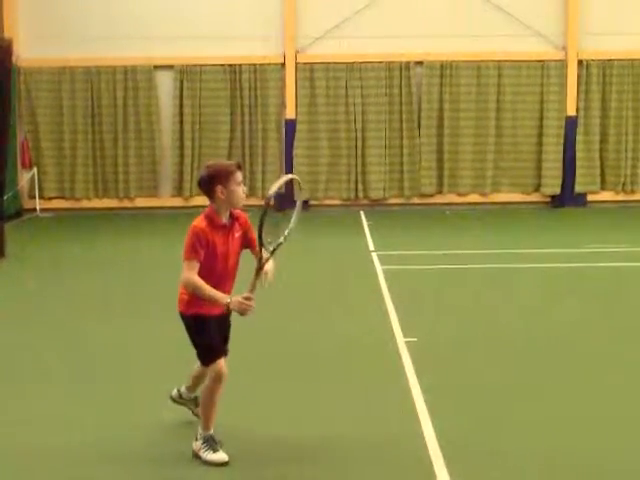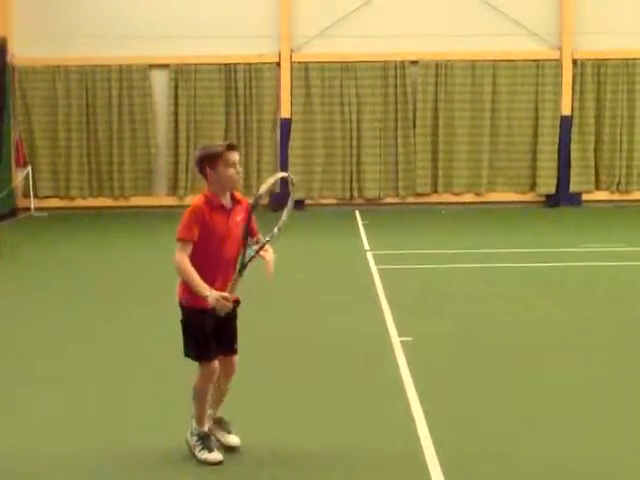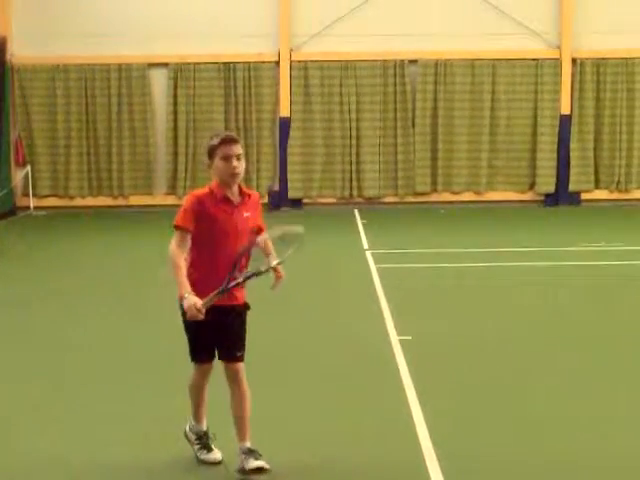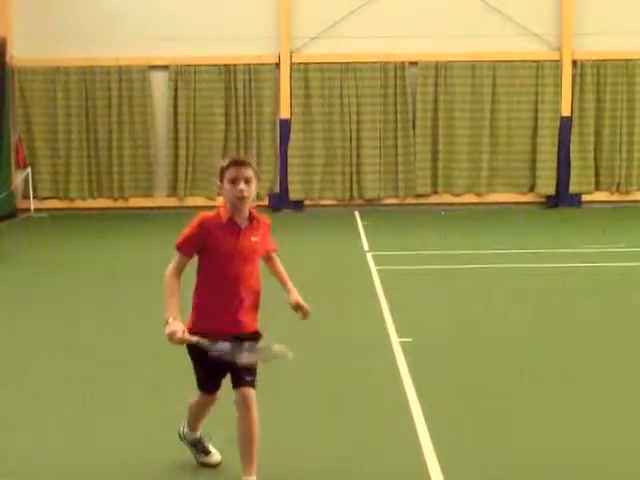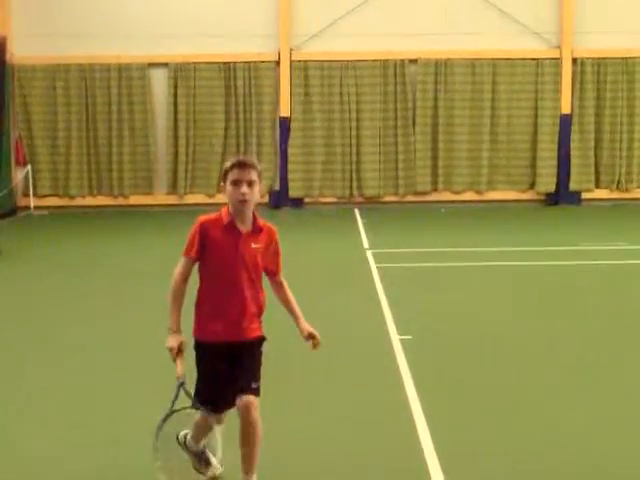
dt=0.5s
person 1, frame 1
left shoulder: (240, 220)
right shoulder: (200, 229)
left elbow: (261, 253)
right elbow: (188, 278)
left wrist: (267, 266)
right wrist: (228, 300)
left hip: (221, 305)
right hip: (197, 308)
left knee: (213, 360)
right knee: (218, 369)
left ankle: (186, 393)
right ankle: (204, 438)
person 1, frame 2
left shoulder: (242, 205)
right shoulder: (197, 209)
left elbow: (256, 238)
right elbow: (180, 258)
left wrist: (266, 252)
right wrist: (207, 294)
left hip: (226, 298)
right hip: (197, 302)
left knee: (229, 362)
right knee: (208, 367)
left ankle: (214, 417)
right ankle: (198, 432)
person 1, frame 3
left shoulder: (252, 200)
right shoulder: (198, 201)
left elbow: (259, 232)
right elbow: (176, 249)
left wrist: (272, 259)
right wrist: (186, 294)
left hip: (234, 300)
right hip: (200, 302)
left knee: (236, 371)
right knee: (203, 368)
left ankle: (246, 449)
right ankle: (197, 429)
person 1, frame 4
left shoulder: (262, 225)
right shoulder: (205, 225)
left elbow: (270, 257)
right elbow: (174, 270)
left wrist: (291, 291)
right wrist: (173, 318)
left hip: (244, 328)
right hip: (206, 328)
left knee: (246, 397)
right knee: (208, 394)
right ankle: (191, 433)
person 1, frame 5
left shoulder: (267, 234)
right shoulder: (205, 227)
left elbow: (277, 280)
right elbow: (180, 277)
left wrist: (300, 321)
right wrist: (174, 330)
left hip: (249, 336)
right hip: (210, 337)
left knee: (248, 406)
right knee: (215, 413)
right ankle: (192, 441)
